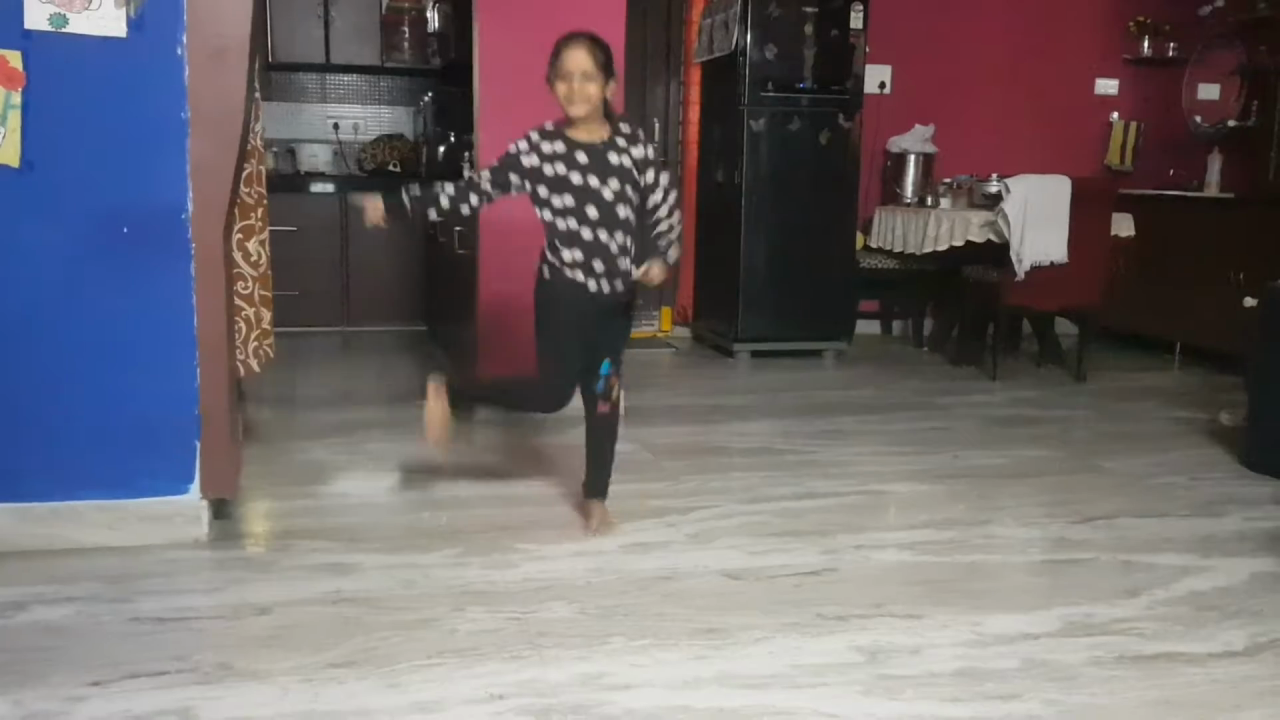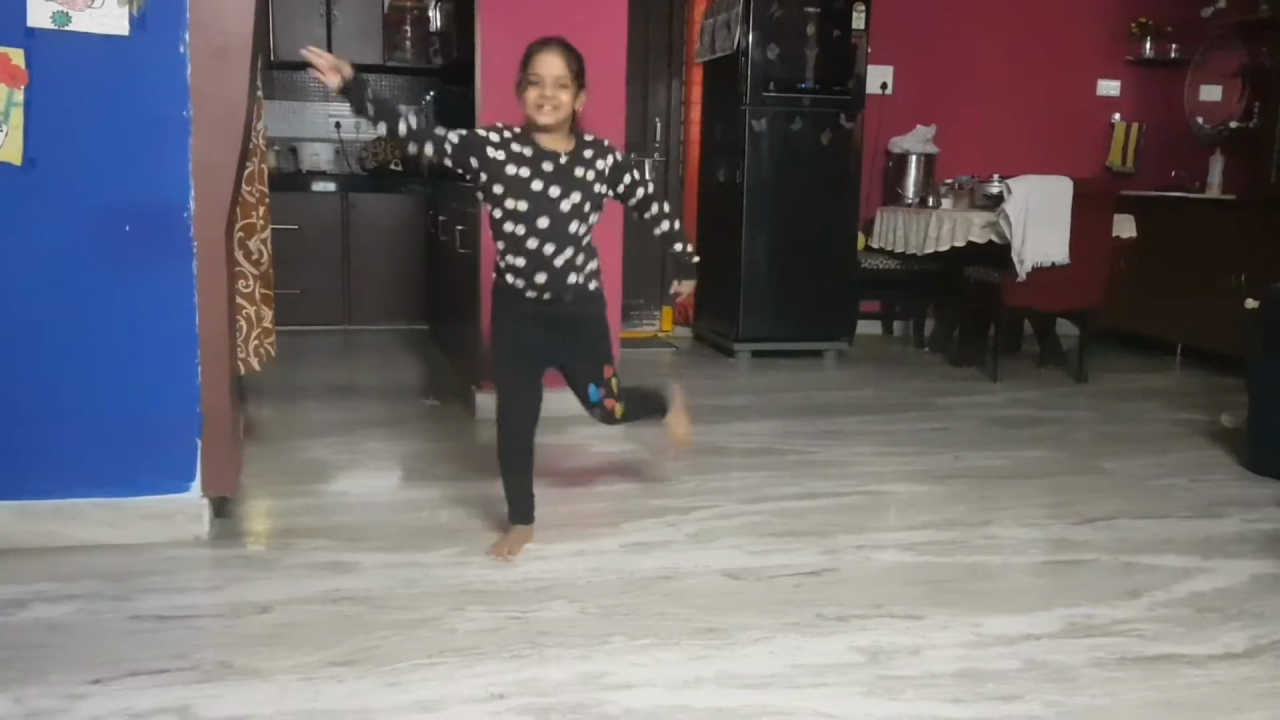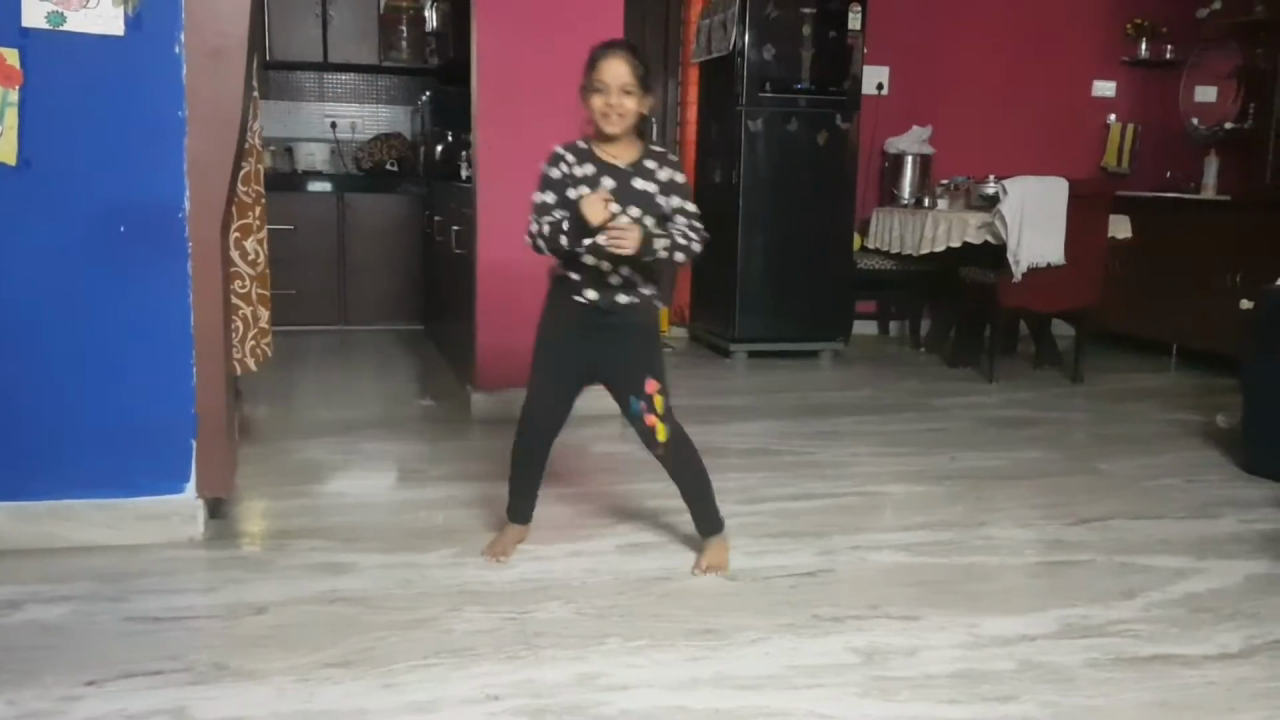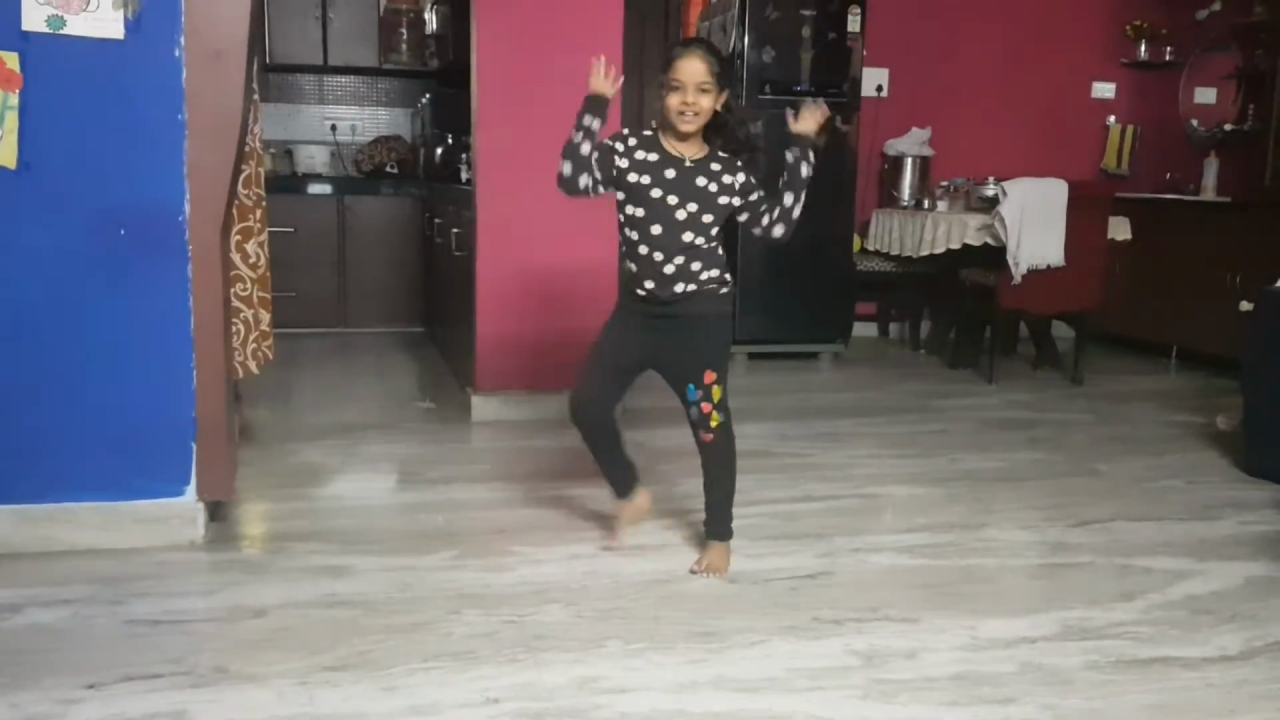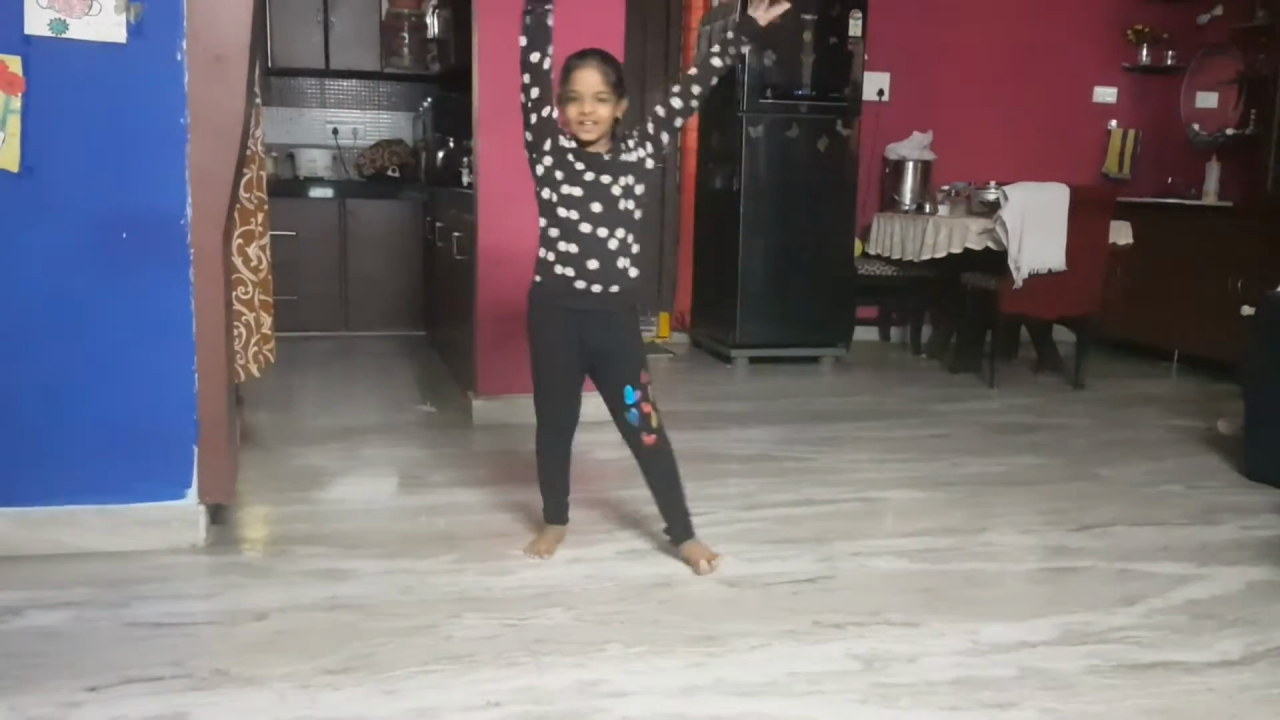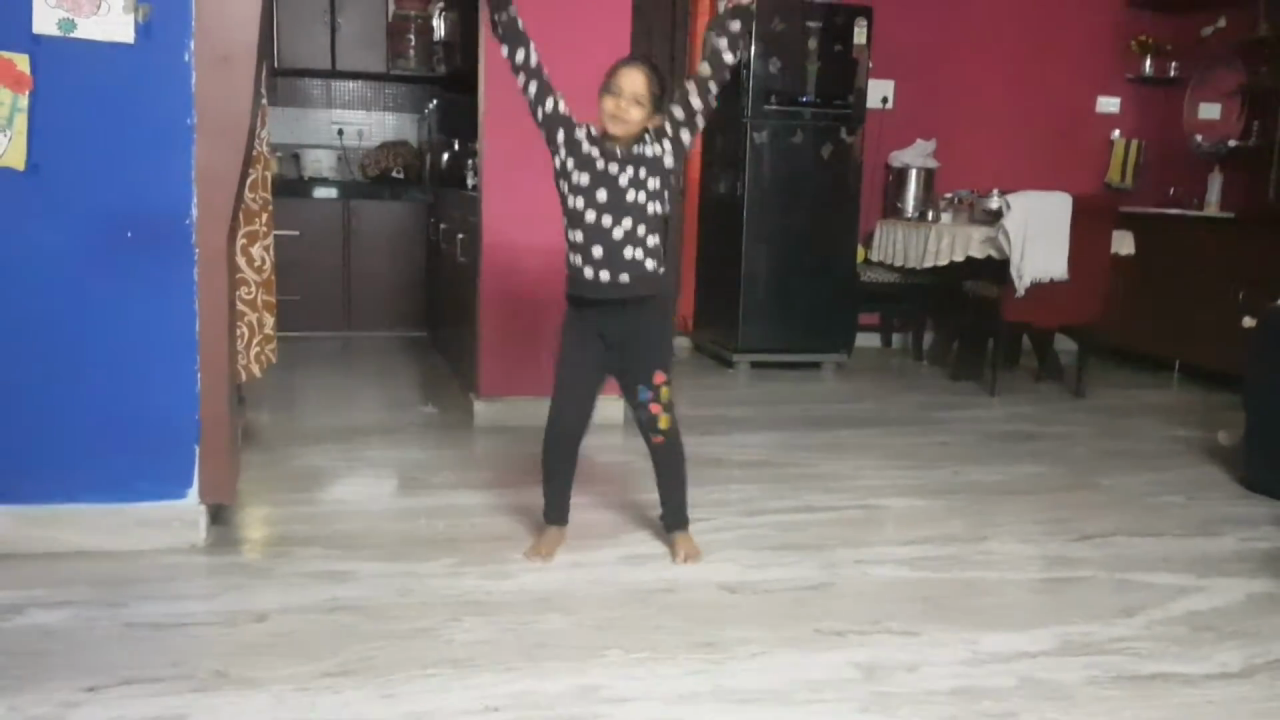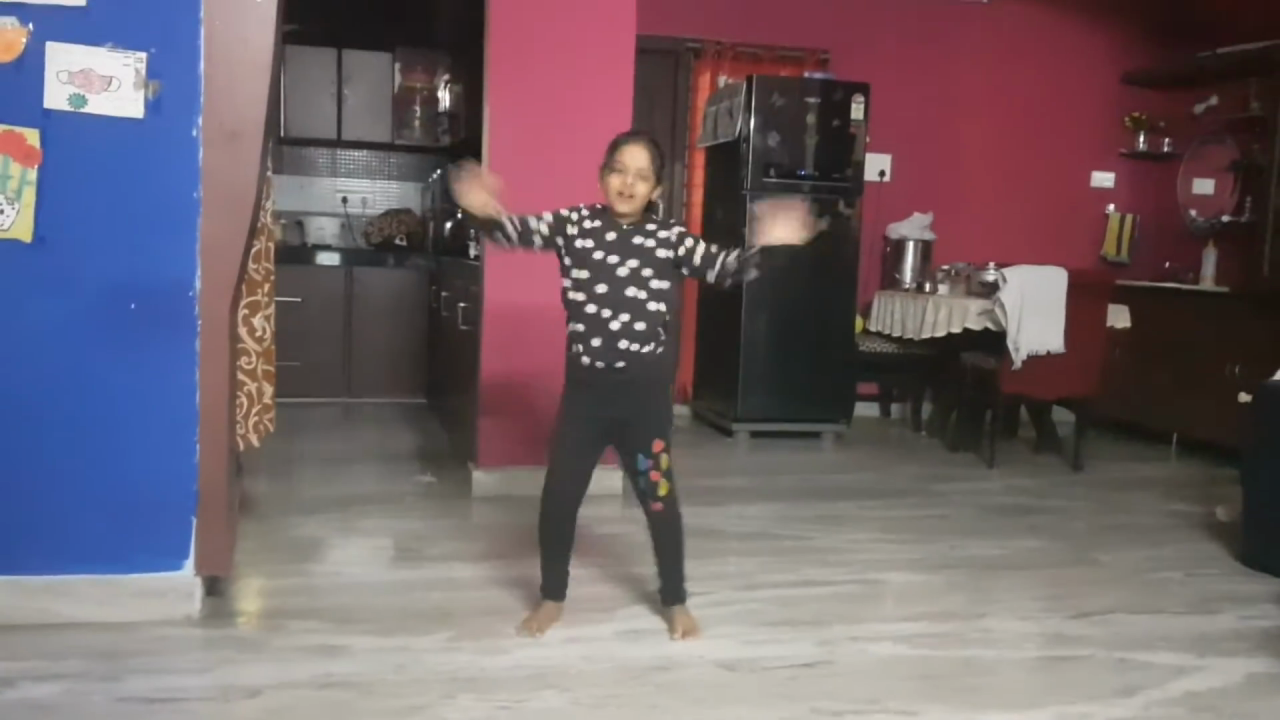
dt=0.5s
person 1, frame 1
left shoulder: (633, 145)
right shoulder: (536, 147)
left elbow: (666, 207)
right elbow: (475, 192)
left wrist: (662, 258)
right wrist: (395, 205)
left hip: (615, 296)
right hip: (563, 293)
left knee: (602, 395)
right knee: (551, 393)
left ankle: (596, 495)
right ankle: (446, 389)
person 1, frame 2
left shoulder: (600, 157)
right shoulder: (492, 146)
left elbow: (649, 203)
right elbow: (419, 136)
left wrist: (684, 262)
right wrist: (352, 86)
left hip: (578, 306)
right hip: (515, 307)
left knee: (605, 404)
right knee: (515, 418)
left ankle: (666, 402)
right ankle: (519, 522)
person 1, frame 3
left shoulder: (663, 168)
right shoulder: (565, 161)
left elbow: (691, 239)
right elbow: (540, 235)
left wrist: (641, 241)
right wrist: (583, 224)
left hip: (633, 324)
right hip: (570, 318)
left knee: (662, 432)
right knee: (537, 423)
left ankle: (713, 531)
right ankle: (517, 521)
person 1, frame 4
left shoulder: (728, 172)
right shoulder: (630, 149)
left elbow: (775, 223)
right elbow: (574, 178)
left wrist: (802, 148)
right wrist: (597, 104)
left hip: (699, 316)
right hip: (636, 308)
left knee: (711, 426)
right knee: (588, 400)
left ankle: (718, 535)
right ankle: (630, 494)
person 1, frame 5
left shoulder: (640, 152)
right shoulder: (547, 148)
left elbow: (689, 91)
right elbow: (532, 72)
left hip: (614, 315)
right hip: (554, 311)
left knee: (643, 426)
right knee: (554, 423)
left ankle: (683, 533)
right ankle: (554, 520)
person 1, frame 6
left shoulder: (663, 150)
right shoulder: (573, 143)
left elbow: (708, 78)
right elbow: (529, 72)
left hip: (646, 312)
right hip: (587, 314)
left knee: (659, 426)
right knee: (564, 424)
left ankle: (677, 526)
right ankle: (554, 522)
person 1, frame 7
left shoulder: (670, 239)
right shoulder: (572, 223)
left elbow: (727, 268)
right elbow: (510, 231)
left wrist: (763, 242)
right wrist: (482, 208)
left hip: (645, 388)
right hip: (587, 387)
left knee: (659, 496)
right knee: (559, 496)
left ankle: (674, 599)
right ankle: (552, 597)
